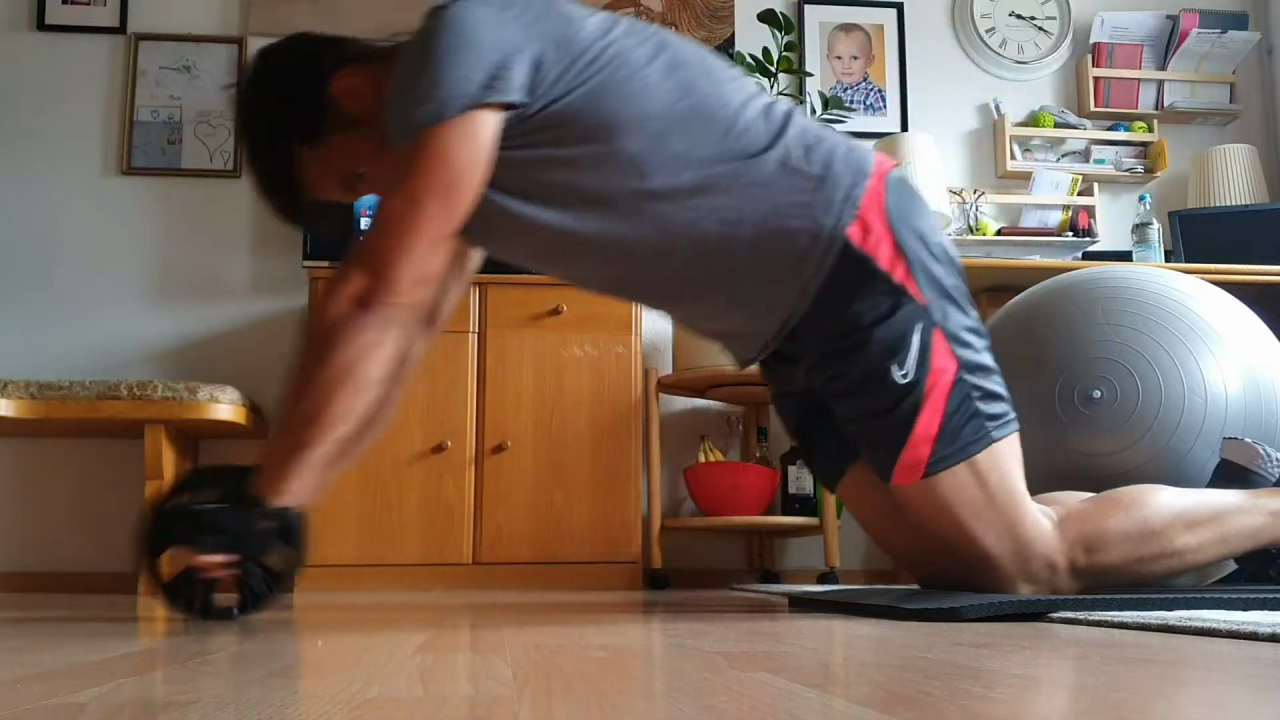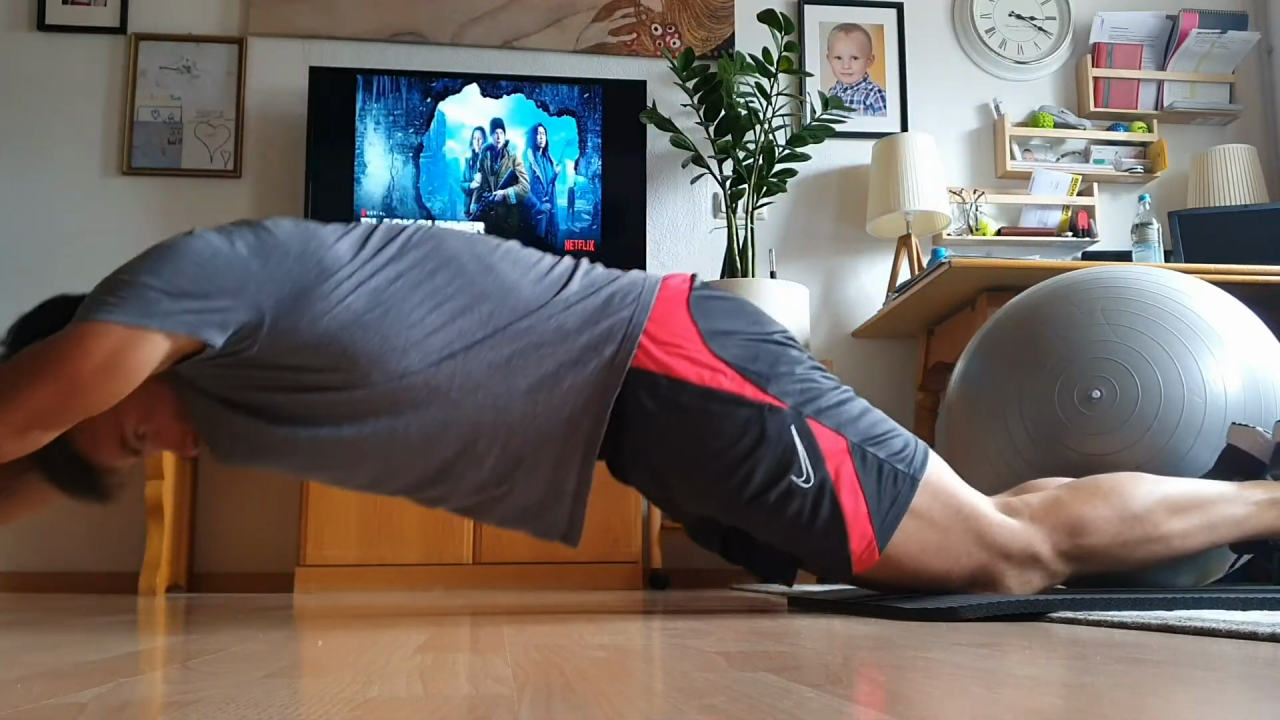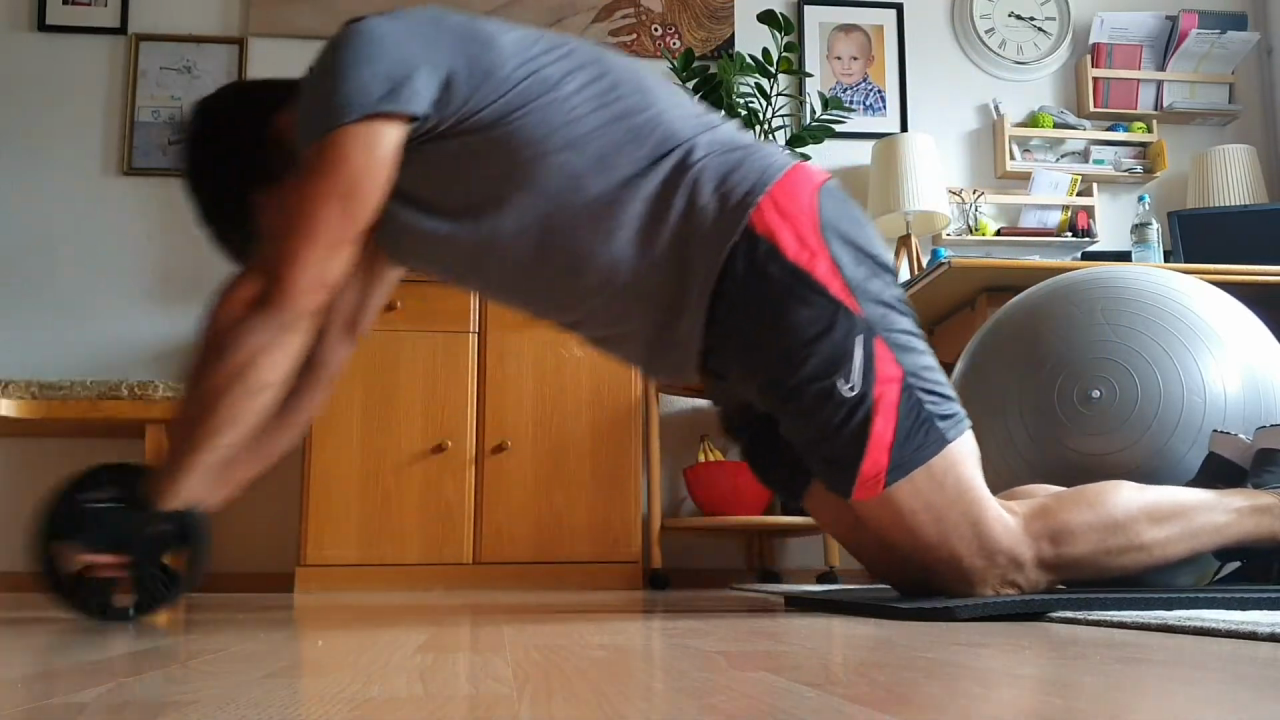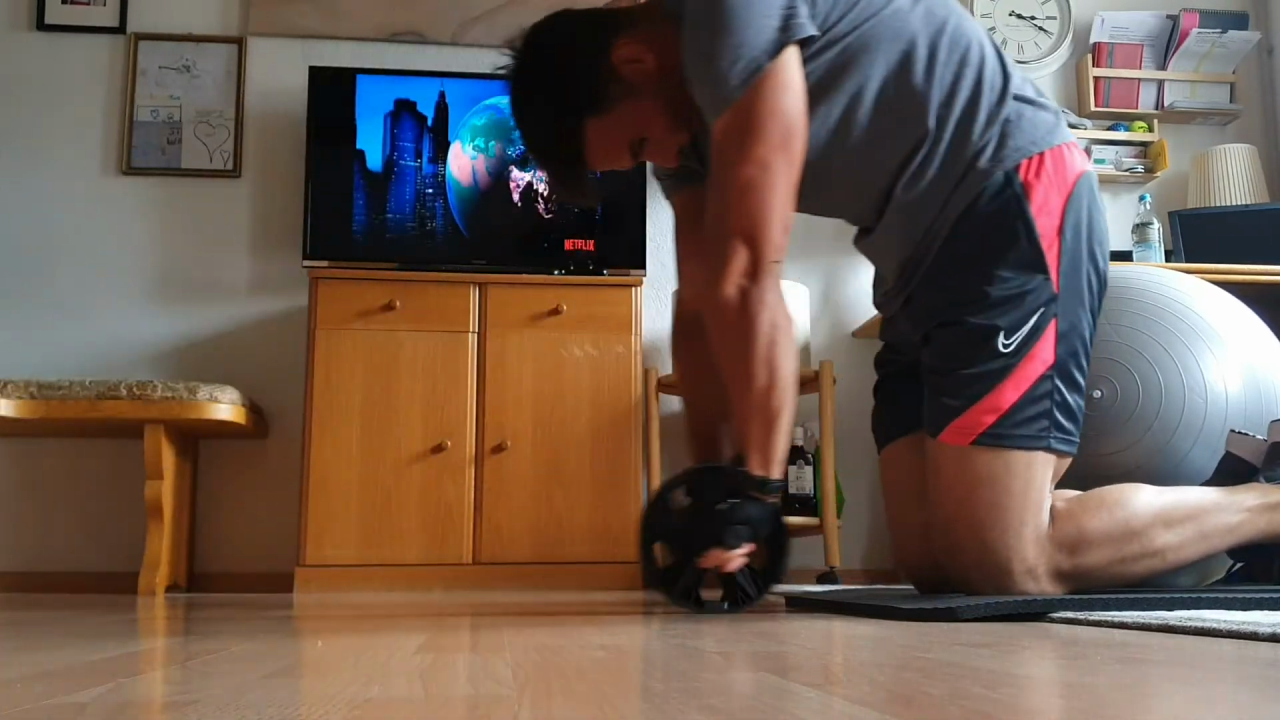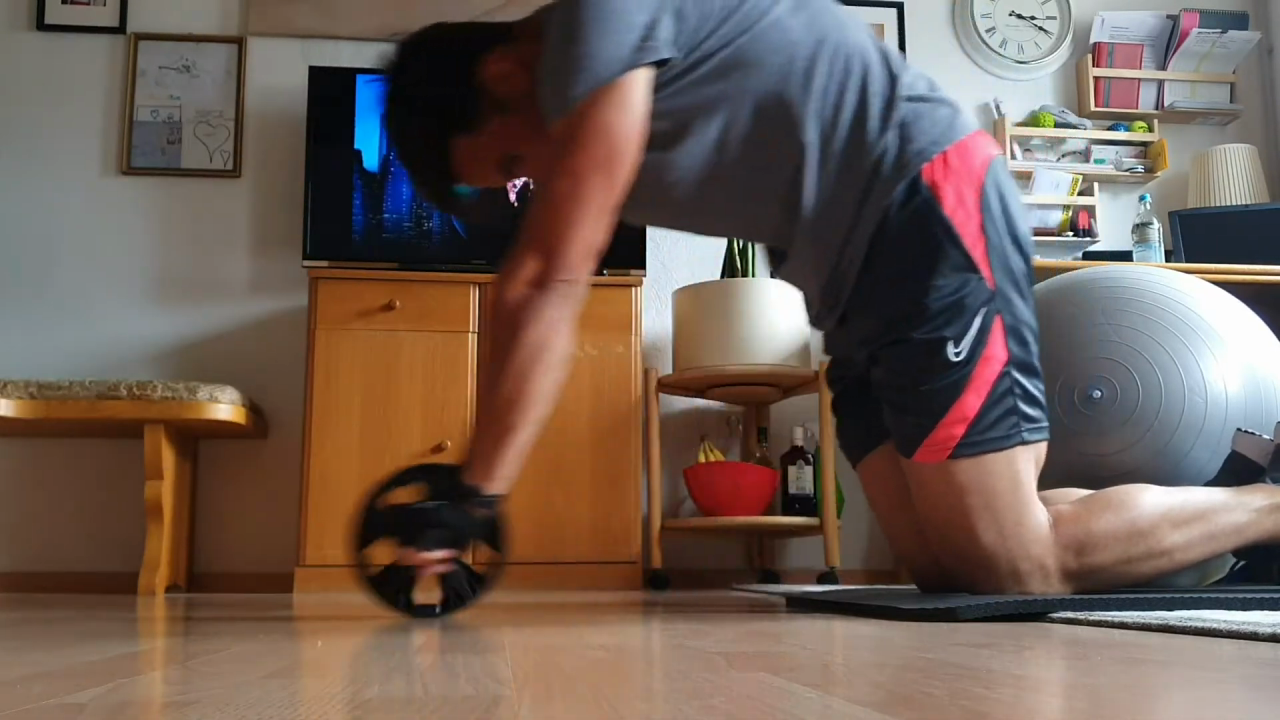
dt=1s
person 1, frame 1
right shoulder: (461, 157)
left elbow: (372, 303)
right elbow: (401, 337)
left wrist: (262, 507)
right wrist: (274, 504)
left hip: (858, 258)
right hip: (799, 320)
left knee: (1027, 562)
right knee: (954, 564)
person 1, frame 2
left shoulder: (199, 276)
right shoulder: (212, 363)
left hip: (671, 367)
right hip: (658, 404)
left knee: (1015, 549)
right knee: (999, 543)
person 1, frame 3
right shoulder: (382, 180)
left elbow: (270, 310)
right elbow: (311, 357)
left wrist: (165, 505)
right wrist: (193, 501)
left hip: (777, 247)
right hip: (735, 307)
left knee: (997, 552)
right knee: (930, 557)
person 1, frame 4
right shoulder: (687, 117)
left elbow: (748, 276)
right elbow: (702, 306)
left wrist: (760, 488)
right hip: (926, 256)
left knee: (1002, 564)
right knee: (932, 562)
person 1, frame 5
right shoulder: (587, 118)
left elbow: (544, 286)
right elbow: (554, 307)
left wrist: (471, 500)
right wrist: (474, 494)
left hip: (934, 207)
right hip: (861, 272)
left knee: (1014, 564)
right knee: (943, 560)
